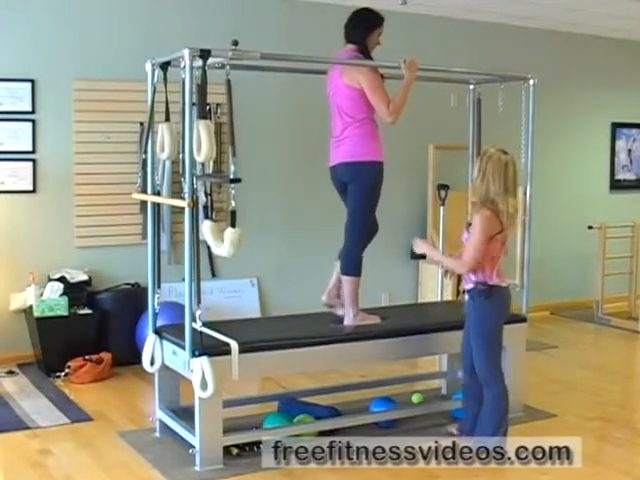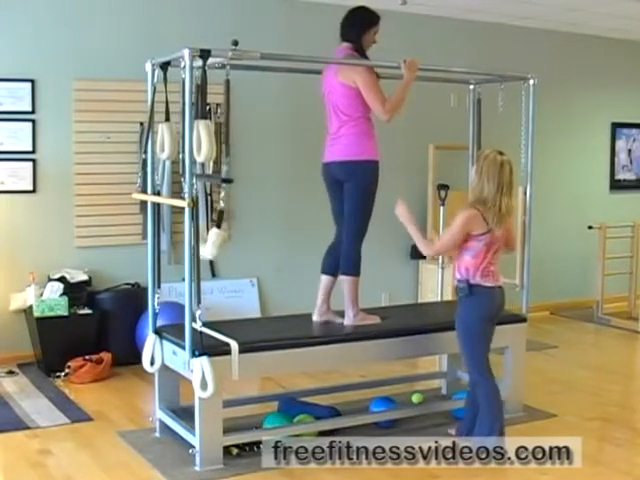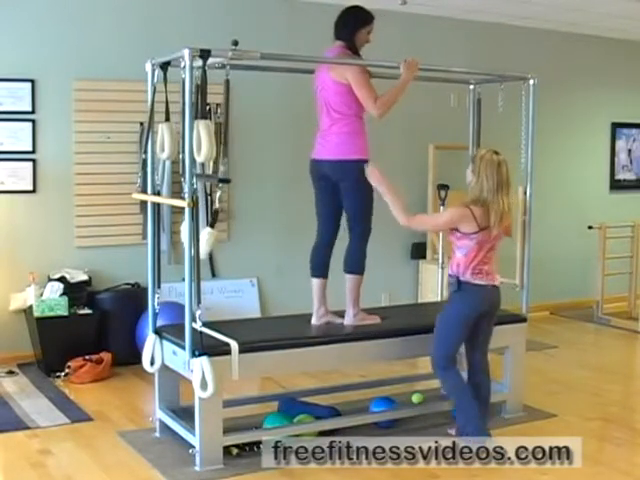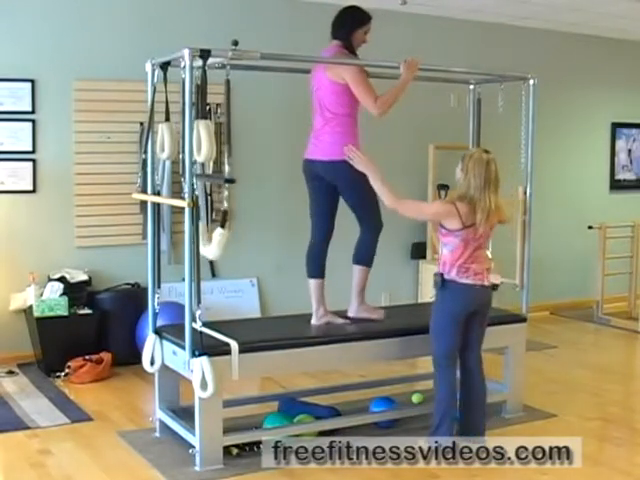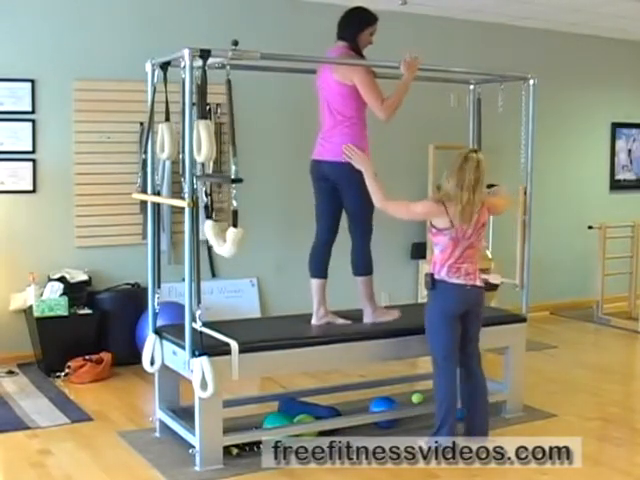
dt=0.3s
person 1, frame 1
left shoulder: (335, 68)
right shoulder: (362, 67)
right elbow: (389, 114)
right wrist: (409, 79)
left hip: (339, 161)
right hip: (362, 160)
left knee: (365, 227)
right knee: (357, 232)
left ankle: (334, 291)
right ankle: (352, 311)
person 1, frame 2
left shoulder: (331, 65)
right shoulder: (357, 65)
right elbow: (385, 112)
right wrist: (407, 79)
left hip: (333, 161)
right hip: (358, 160)
left knee: (344, 234)
right knee: (353, 236)
left ankle: (321, 307)
right ankle: (352, 312)
person 1, frame 3
left shoulder: (324, 64)
right shoulder: (349, 63)
right elbow: (376, 108)
right wrist: (405, 78)
left hip: (321, 159)
right hip: (348, 160)
left knee: (325, 234)
right knee: (359, 234)
left ankle: (319, 310)
right ankle: (353, 311)
person 1, frame 4
left shoulder: (320, 64)
right shoulder: (346, 63)
right elbow: (377, 107)
right wrist: (406, 77)
left hip: (314, 160)
right hip: (340, 159)
left knee: (320, 234)
right knee: (371, 225)
left ankle: (319, 310)
right ankle: (357, 303)
person 1, frame 5
left shoulder: (325, 66)
right shoulder: (354, 65)
right elbow: (384, 111)
right wrist: (407, 77)
left hip: (322, 160)
right hip: (347, 160)
left knee: (324, 235)
right knee: (361, 235)
left ankle: (319, 310)
right ankle: (370, 310)
person 2, frame 1
left shoulder: (485, 215)
right shoulder: (499, 211)
left elbow: (467, 265)
left wrist: (431, 252)
right wrist: (447, 259)
left hip: (486, 298)
right hip: (480, 295)
left knee: (488, 371)
right knee: (472, 365)
left ankle: (491, 440)
right ankle: (472, 427)
person 2, frame 2
left shoulder: (471, 215)
right shoulder: (503, 215)
left elbow: (429, 250)
right elbow: (510, 247)
left wrist: (405, 218)
left hip: (475, 295)
right hip: (493, 293)
left knee: (479, 370)
right knee: (477, 365)
left ankle: (492, 440)
right ankle: (471, 428)
person 2, frame 3
left shoulder: (463, 214)
right shoulder: (501, 212)
left elbow: (408, 221)
left wrist: (383, 187)
left hip: (467, 293)
right hip: (491, 292)
left knee: (442, 362)
right knee: (478, 361)
left ankle: (475, 431)
right ankle: (470, 429)
person 2, frame 4
left shoulder: (448, 210)
right shoulder: (492, 211)
left elbow: (394, 204)
right elbow: (505, 216)
left wrist: (370, 171)
right wrist: (493, 198)
left hip: (454, 292)
right hip: (482, 292)
left knee: (445, 366)
right knee: (472, 363)
left ankle: (443, 438)
right ankle: (472, 433)
person 2, frame 5
left shoulder: (437, 208)
right shoulder: (484, 207)
left elbow: (383, 204)
right elbow: (504, 201)
left wrist: (366, 169)
right wrist: (498, 191)
left hip: (446, 292)
right hip: (474, 291)
left knee: (445, 367)
right knee: (471, 363)
left ankle: (444, 440)
right ankle: (478, 432)
